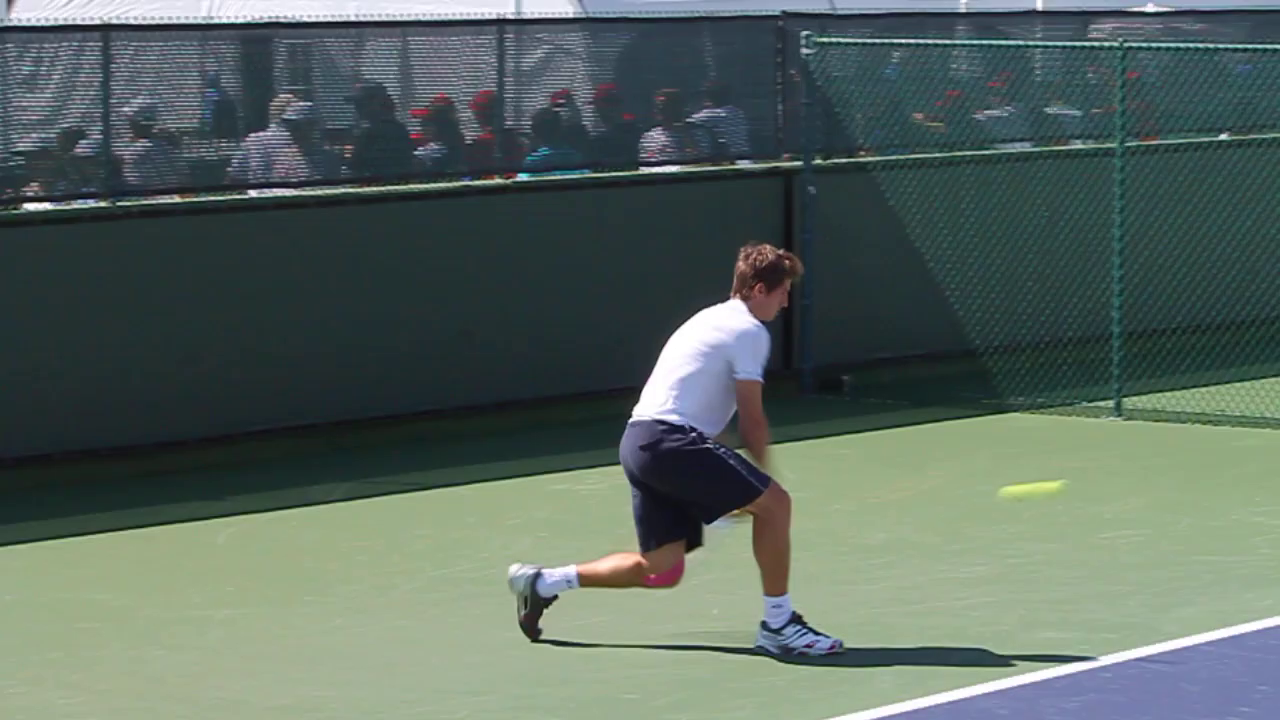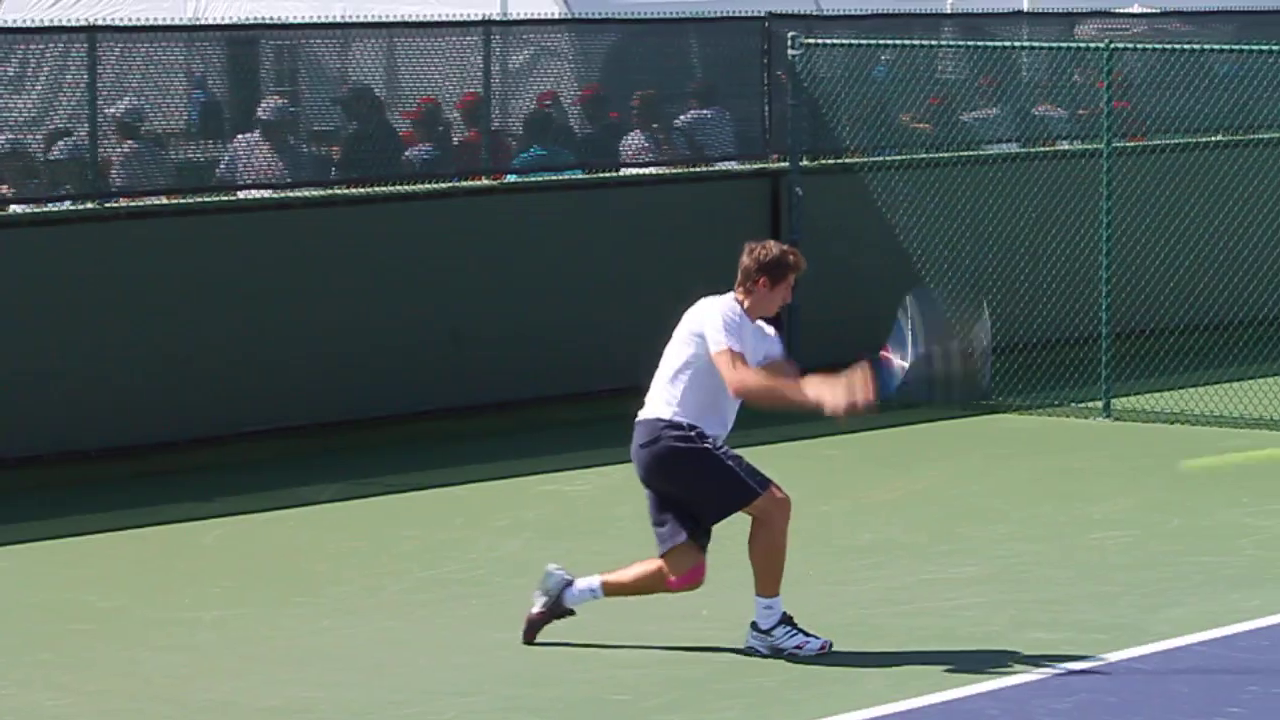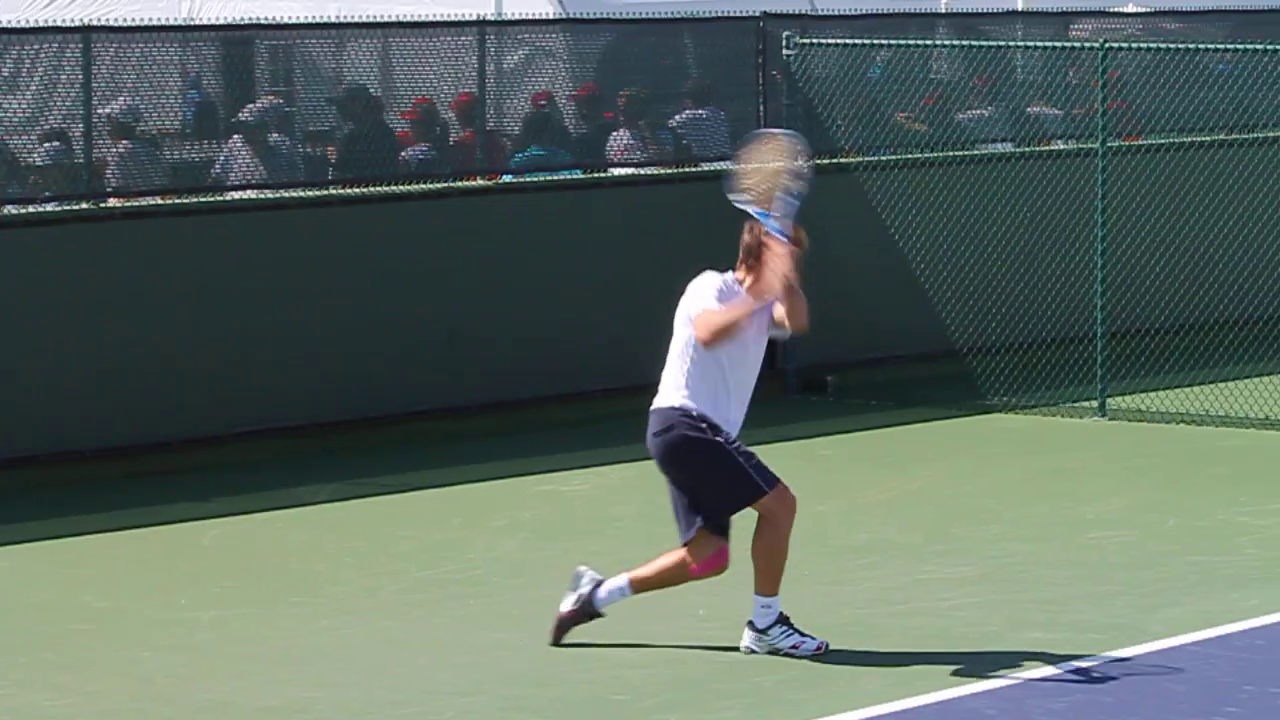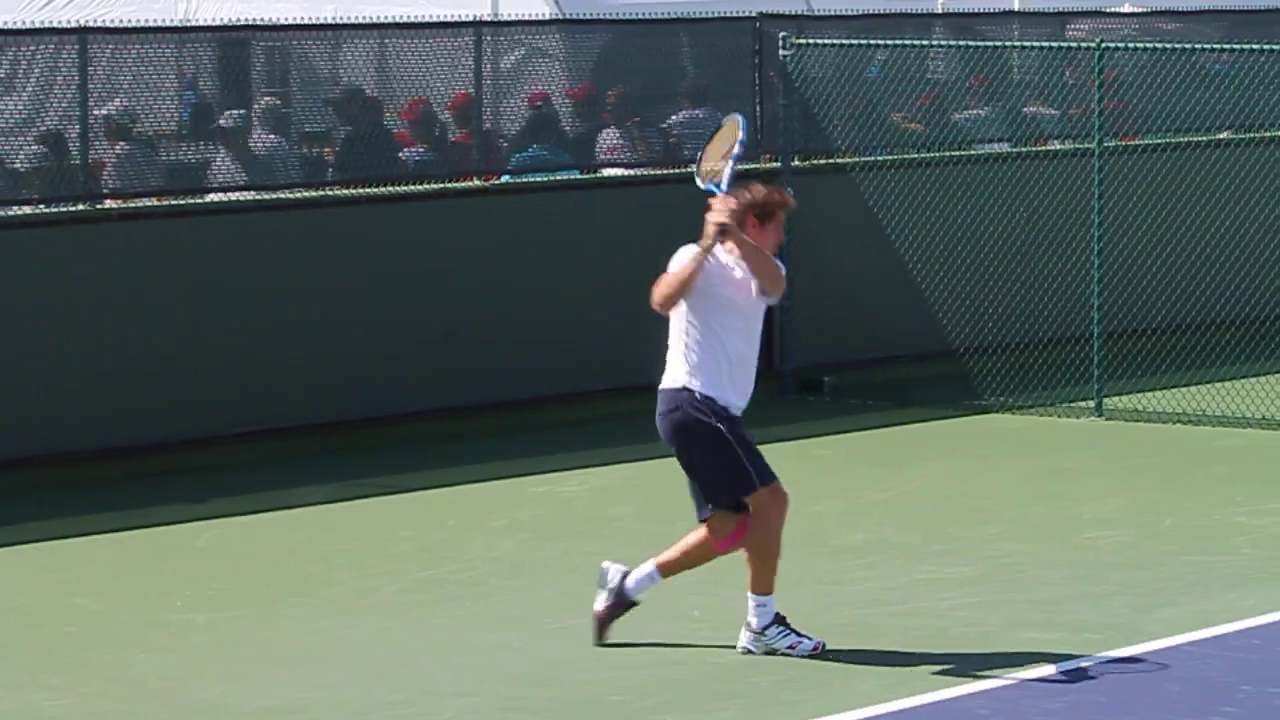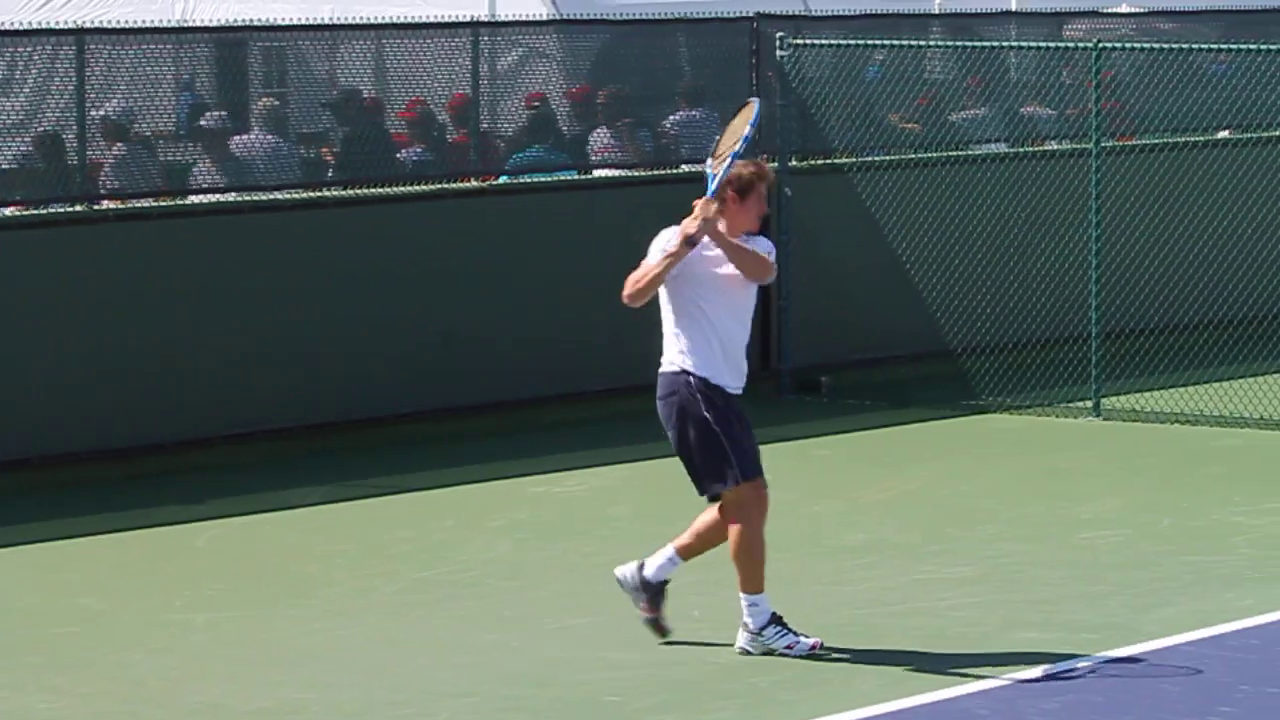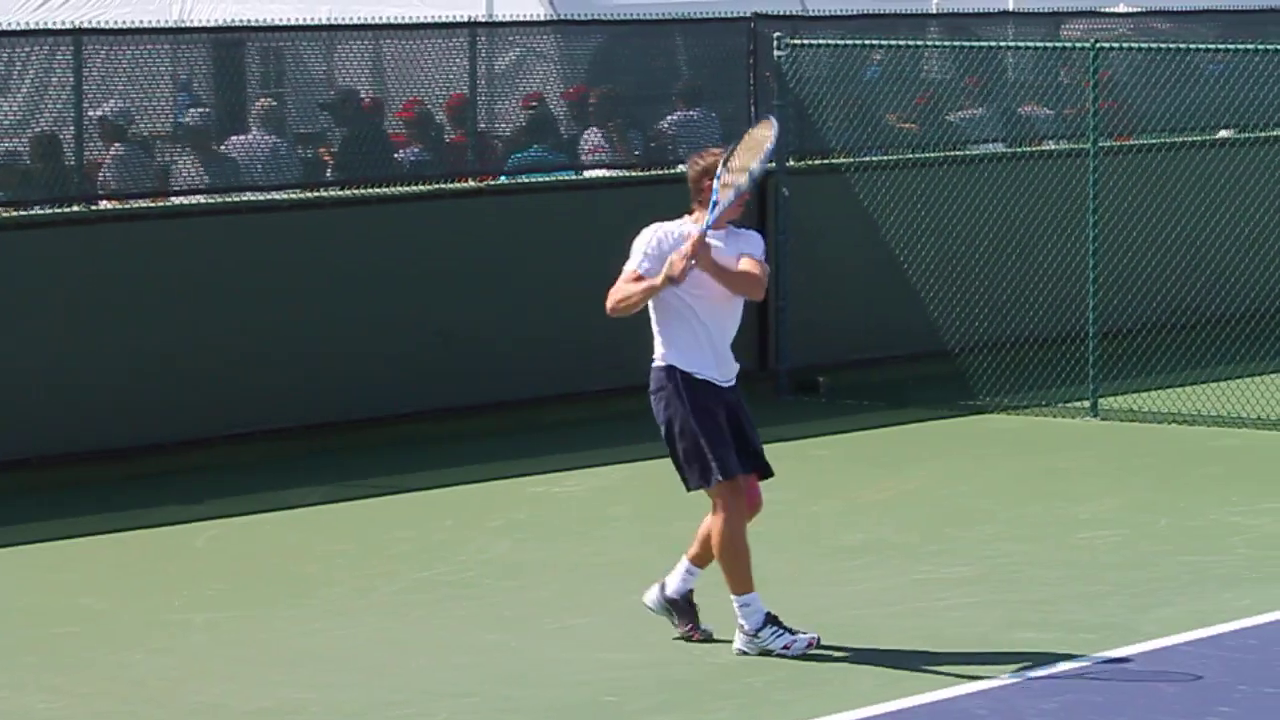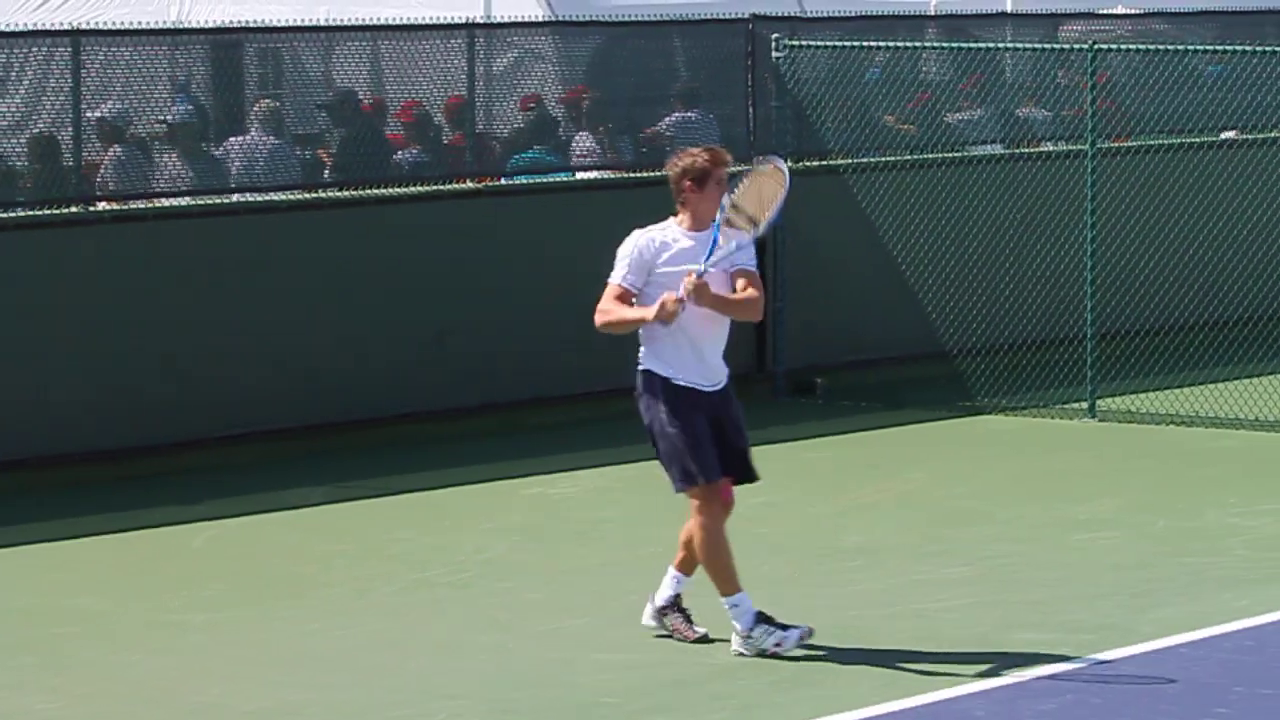
dt=0.1s
person 1, frame 1
left shoulder: (731, 329)
right shoulder: (750, 334)
right elbow: (752, 422)
right wrist: (767, 472)
left hip: (647, 445)
right hip: (667, 439)
left knee: (661, 571)
right knee: (774, 503)
left ankle: (542, 582)
right ankle: (778, 621)
person 1, frame 2
left shoulder: (760, 334)
right shoulder: (716, 312)
left elbow: (789, 382)
right elbow: (740, 383)
left wrist: (834, 387)
right wrist: (821, 394)
left hip: (663, 443)
right hip: (672, 438)
left knee: (682, 573)
right knee: (774, 505)
left ankle: (567, 590)
right ankle: (768, 624)
person 1, frame 3
left shoulder: (765, 304)
right shoulder: (711, 287)
left elbow: (796, 324)
right elbow: (708, 335)
left wrist: (787, 279)
right wrist: (762, 291)
left hip: (705, 433)
right hip: (684, 426)
left knee: (707, 559)
right knee: (779, 504)
left ankle: (598, 592)
right ankle: (765, 625)
person 1, frame 4
left shoulder: (761, 269)
right shoulder: (697, 257)
left elbow: (772, 284)
right elbow: (662, 301)
left wrist: (738, 235)
right wrist: (707, 245)
left hip: (717, 411)
right hip: (691, 403)
left knee: (731, 530)
right knee: (772, 501)
left ankle: (625, 584)
right ankle: (762, 625)
person 1, frame 5
left shoulder: (758, 248)
right shoulder: (675, 240)
left elbow: (757, 272)
right elbow: (633, 293)
left wrist: (720, 232)
right wrist: (682, 245)
left hip: (726, 392)
right hip: (689, 387)
left knee: (740, 507)
right knee: (747, 499)
left ankle: (649, 574)
right ankle: (757, 625)
person 1, frame 6
left shoulder: (745, 241)
right shoulder: (659, 237)
left elbow: (754, 287)
right elbow: (616, 303)
left wrist: (708, 262)
right wrist: (662, 280)
left hip: (722, 385)
right hip: (680, 381)
left knee: (745, 501)
right knee: (730, 497)
left ankle: (673, 590)
right ankle: (753, 625)
person 1, frame 7
left shoulder: (736, 244)
right shoulder: (645, 244)
left elbow: (752, 306)
right elbow: (606, 315)
left wrist: (710, 299)
right wrist: (650, 312)
left hip: (715, 388)
right hip: (666, 388)
left knee: (720, 501)
right knee: (706, 499)
left ankle: (665, 602)
right ankle: (747, 626)
